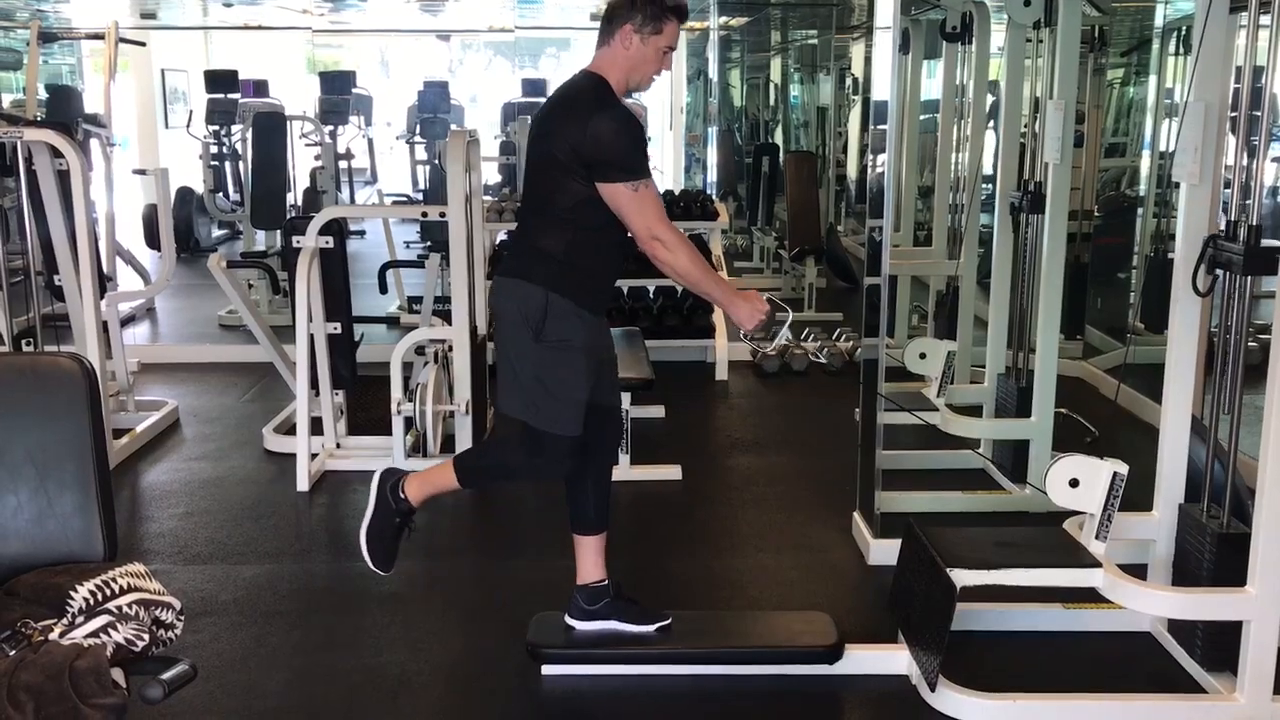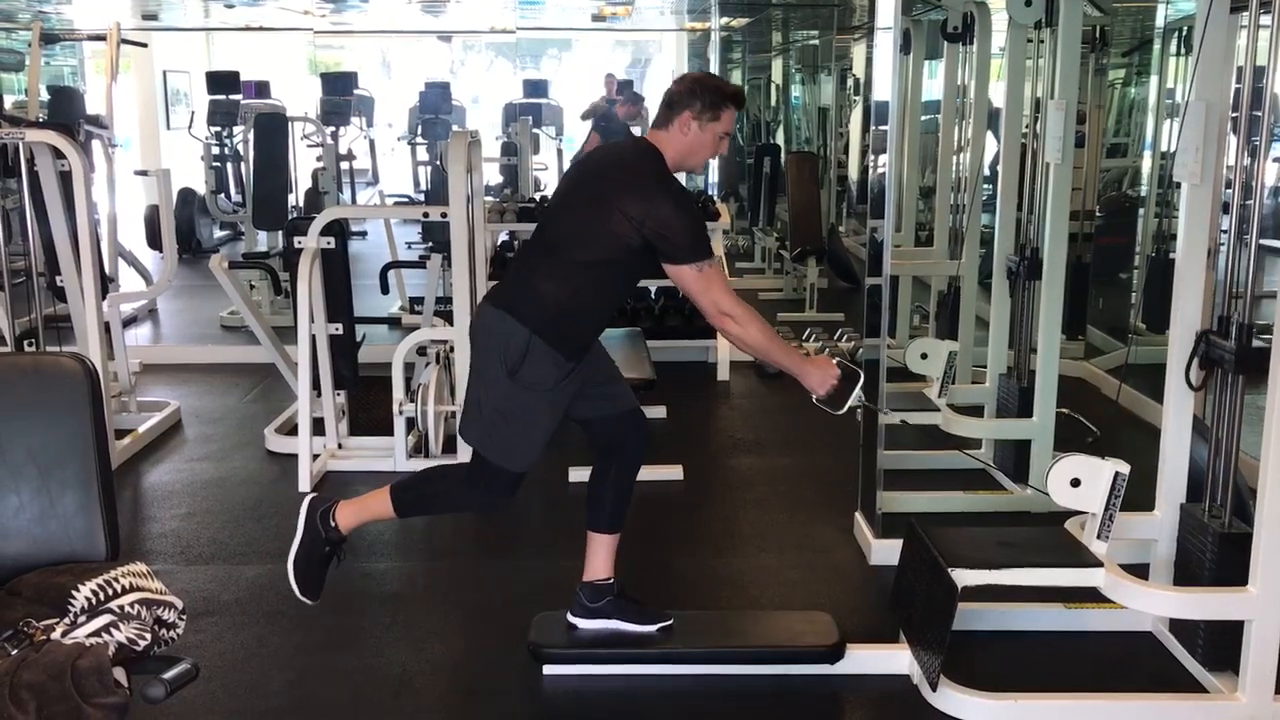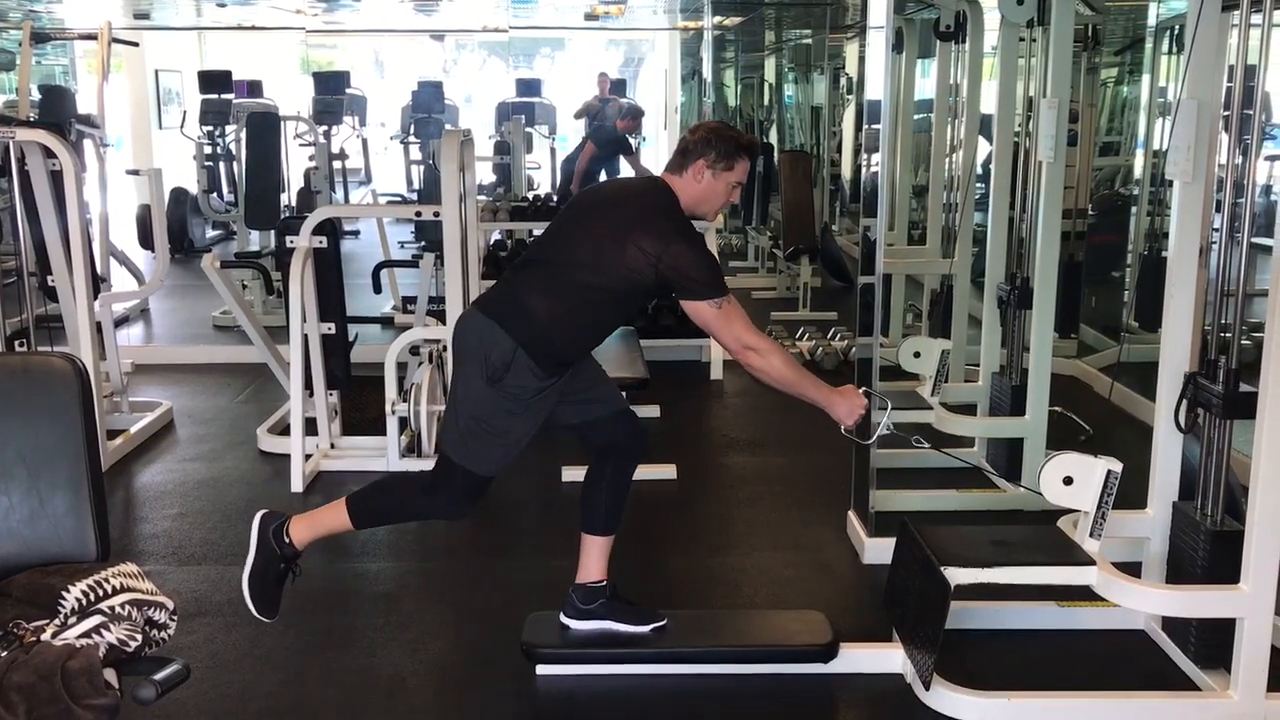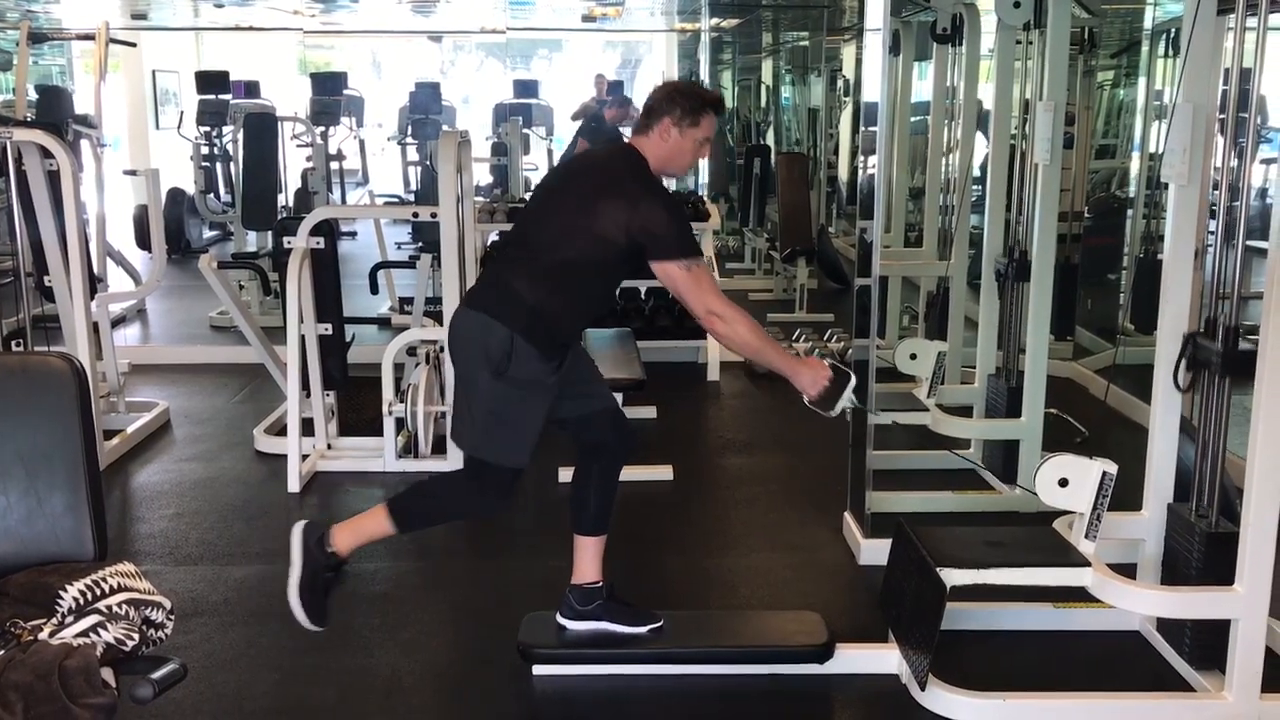
dt=0.7s
person 1, frame 1
left shoulder: (579, 102)
right shoulder: (604, 119)
right elbow: (655, 236)
right wrist: (731, 301)
left hip: (564, 297)
right hip: (547, 301)
left knee: (596, 437)
right knee: (547, 447)
left ankle: (591, 596)
right ankle: (404, 493)
person 1, frame 2
left shoulder: (614, 161)
right shoulder: (662, 201)
right elbow: (724, 312)
right wrist: (805, 369)
left hip: (553, 333)
right hip: (526, 339)
left knee: (625, 436)
right knee: (491, 481)
left ankle: (596, 595)
right ankle: (332, 520)
person 1, frame 3
left shoulder: (625, 197)
right shoulder: (674, 241)
right elbow: (748, 348)
right wrist: (832, 400)
left hip: (536, 344)
right hip: (508, 352)
left knee: (621, 439)
right knee: (454, 489)
left ankle: (588, 595)
right ankle: (286, 535)
person 1, frame 4
left shoulder: (594, 169)
right shoulder: (647, 201)
right elbow: (714, 310)
right wrist: (794, 369)
left hip: (532, 332)
right hip: (505, 338)
left knee: (606, 436)
right knee: (488, 482)
left ankle: (585, 595)
right ankle: (330, 544)
